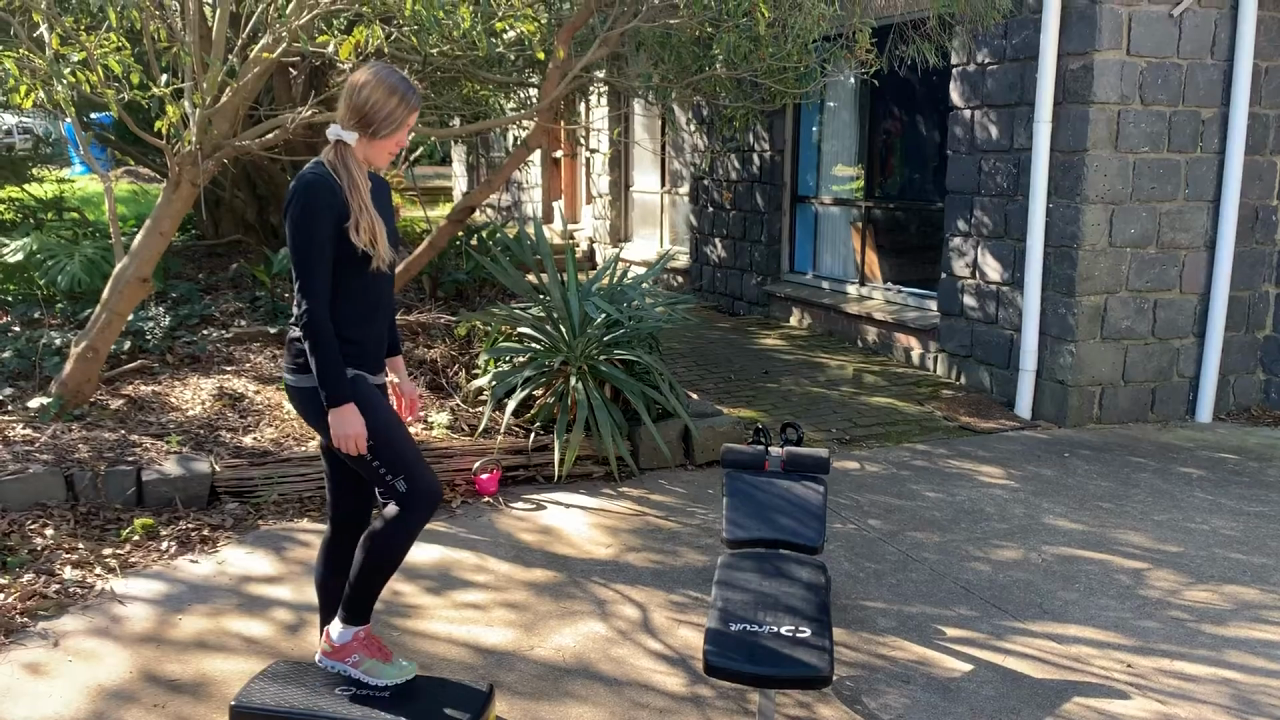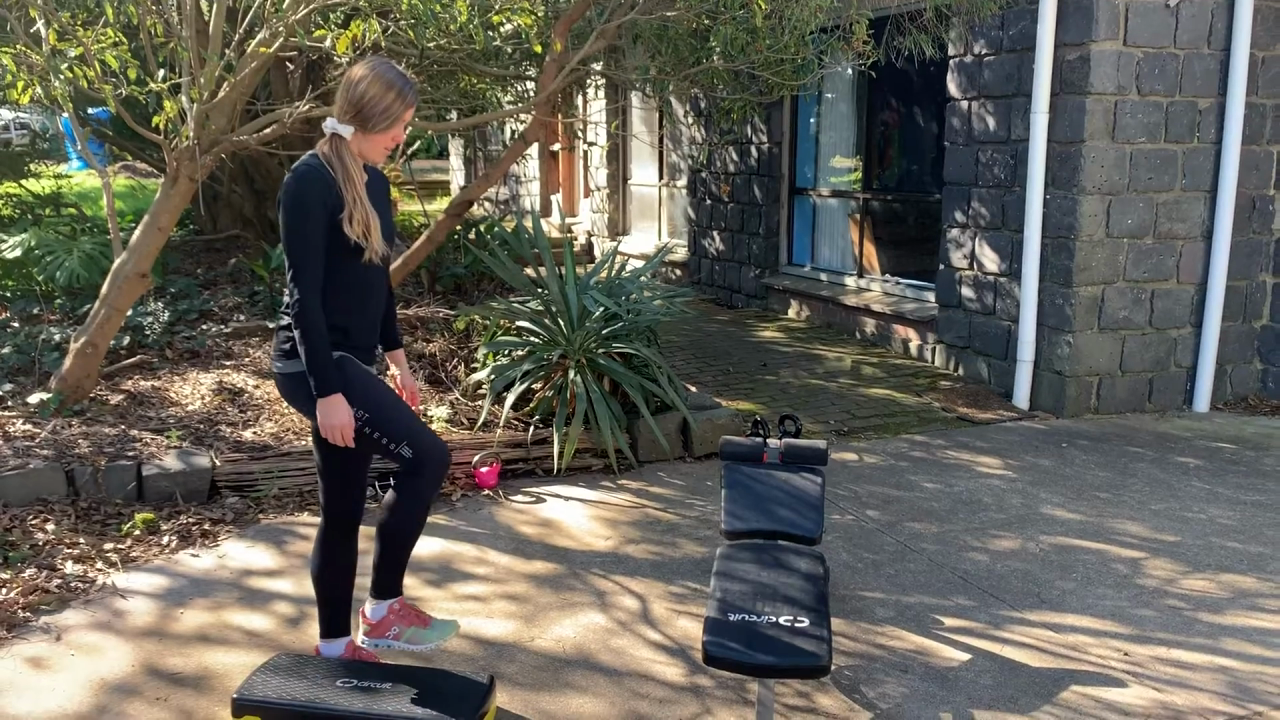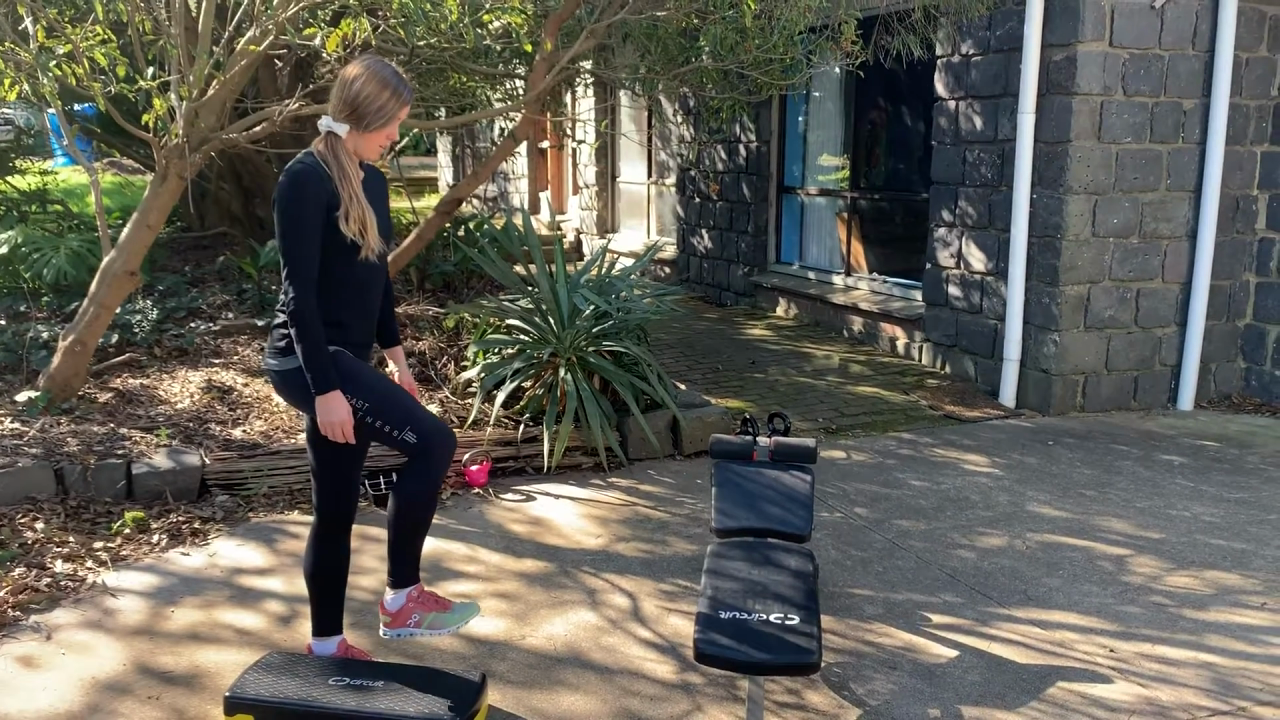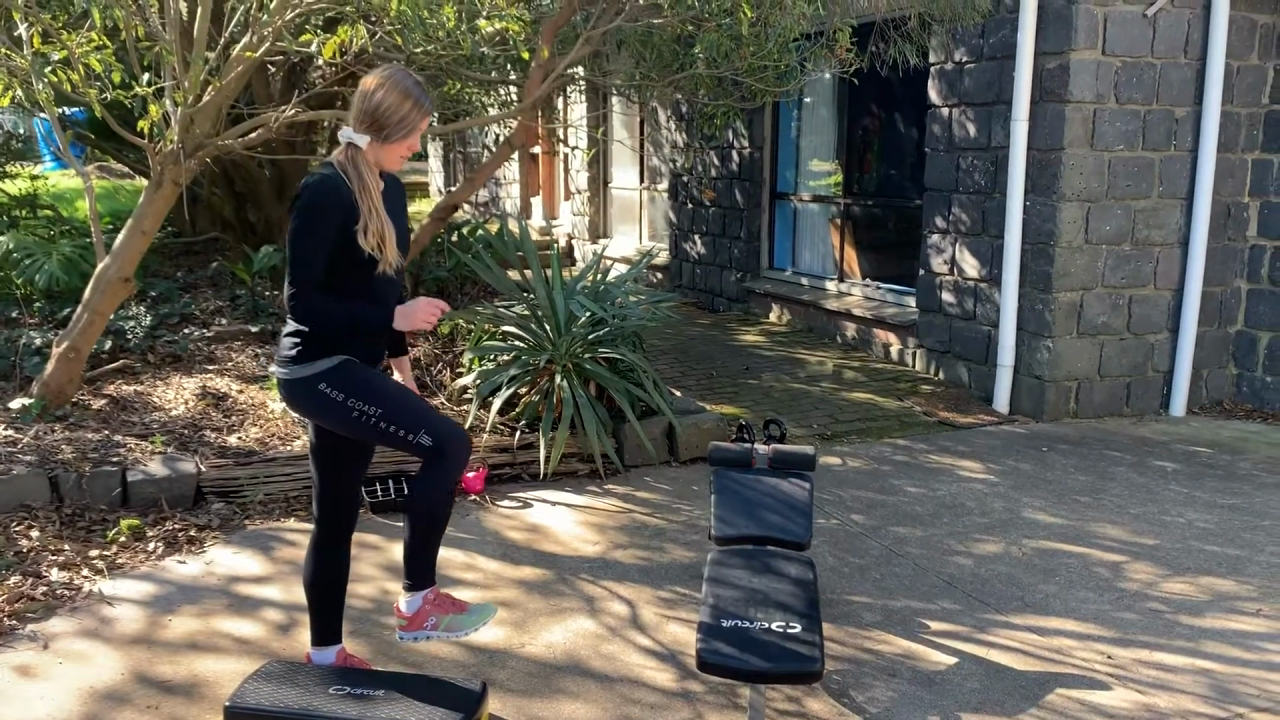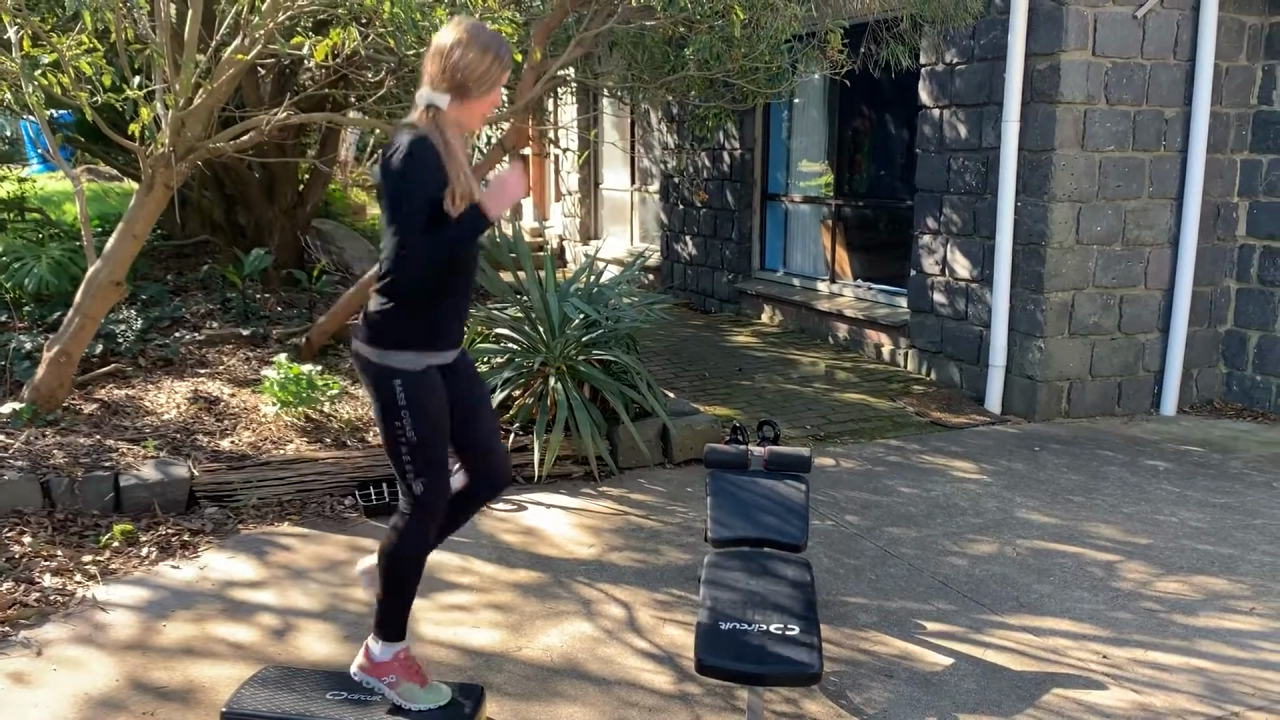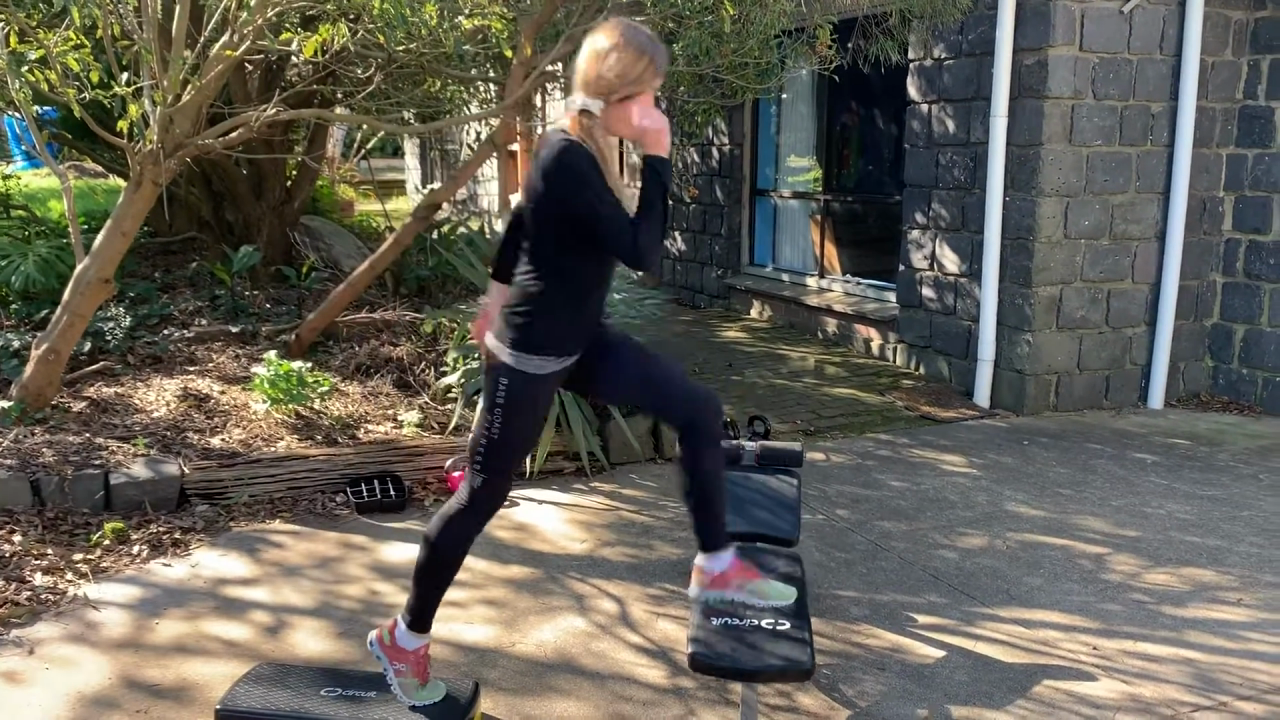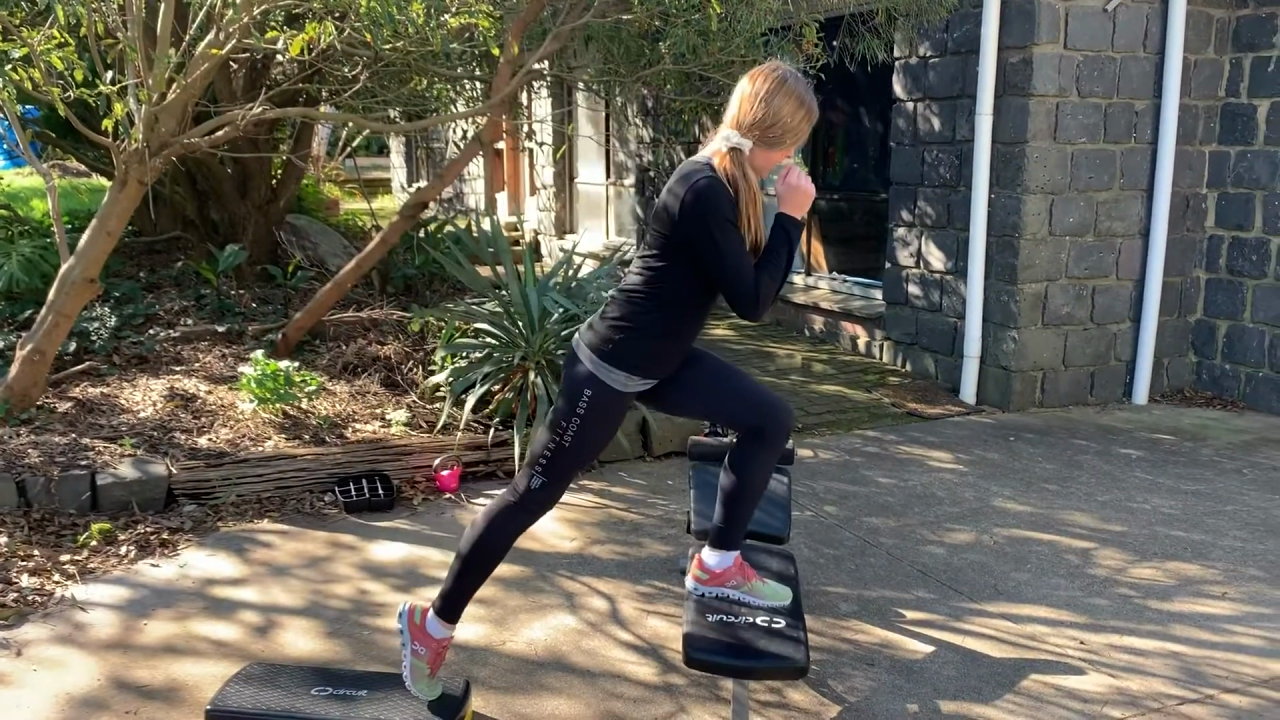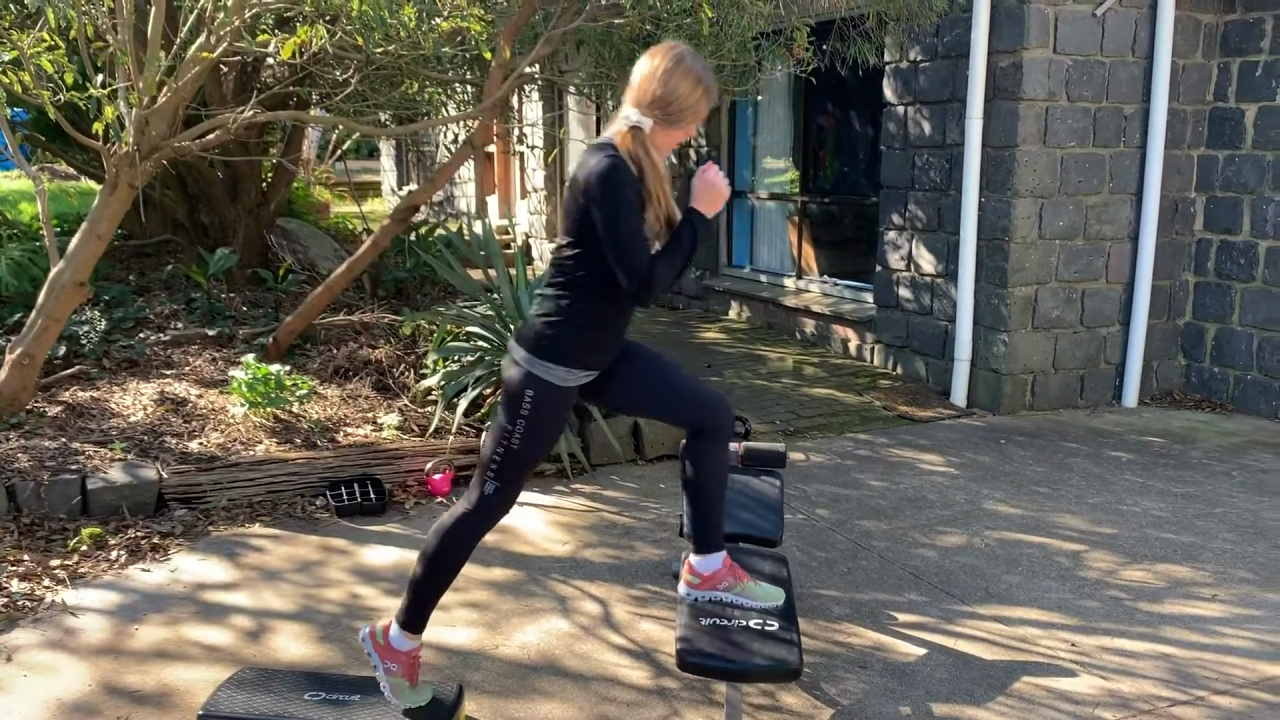
dt=0.5s
person 1, frame 1
left shoulder: (374, 188)
right shoulder: (317, 188)
right elbow: (312, 304)
left wrist: (395, 366)
right wrist: (339, 401)
left hip: (360, 373)
right hip: (325, 376)
left knee: (351, 516)
right knee: (418, 492)
left ankle: (335, 653)
right ankle: (347, 632)
person 1, frame 2
left shoulder: (374, 182)
right shoulder: (310, 180)
right elbow: (303, 294)
left wrist: (396, 357)
right wrist: (327, 390)
left hip: (351, 361)
right hip: (314, 364)
left knee: (343, 508)
right knee: (427, 457)
left ankle: (337, 643)
right ankle: (383, 609)
person 1, frame 3
left shoulder: (371, 180)
right shoulder: (306, 179)
right elbow: (299, 292)
left wrist: (394, 355)
right wrist: (325, 388)
left hip: (346, 359)
right hip: (308, 361)
left knee: (337, 505)
right knee: (433, 441)
left ankle: (327, 642)
right ankle: (402, 597)
person 1, frame 4
left shoulder: (389, 189)
right shoulder: (325, 191)
right elbow: (302, 301)
left wrist: (399, 363)
right wrist: (396, 319)
left hip: (350, 368)
right hip: (316, 370)
left knee: (337, 514)
right knee: (448, 444)
left ankle: (326, 652)
right ankle: (418, 601)
person 1, frame 5
left shoulder: (443, 145)
right shoulder: (412, 154)
right elbow: (408, 264)
right wrist: (486, 208)
left hip: (441, 347)
right hip: (402, 356)
left knee: (486, 477)
right knee: (425, 500)
right ankle: (383, 654)
person 1, frame 6
left shoulder: (577, 143)
right shoulder: (570, 159)
left elbow: (525, 219)
right elbow: (641, 253)
left wrist: (500, 290)
right wrist: (657, 158)
left hip: (578, 338)
right hip: (532, 355)
left knee: (700, 412)
right knee: (482, 495)
left ankle: (717, 568)
right ankle: (404, 639)
person 1, frame 7
left shoulder: (725, 177)
right shoulder: (704, 191)
left elbow: (741, 280)
right elbow: (752, 301)
right wrist: (791, 217)
left hip: (662, 359)
right hip: (611, 365)
left knee: (771, 421)
right knee: (532, 493)
left ankle: (717, 564)
right ankle: (432, 622)
person 1, frame 8
left shoulder: (635, 161)
right shoulder: (606, 169)
right elbow: (644, 284)
right wrist: (700, 214)
left hip: (600, 352)
right hip: (549, 363)
left knee: (712, 416)
right knee: (490, 499)
left ankle: (706, 569)
right ankle: (397, 637)
